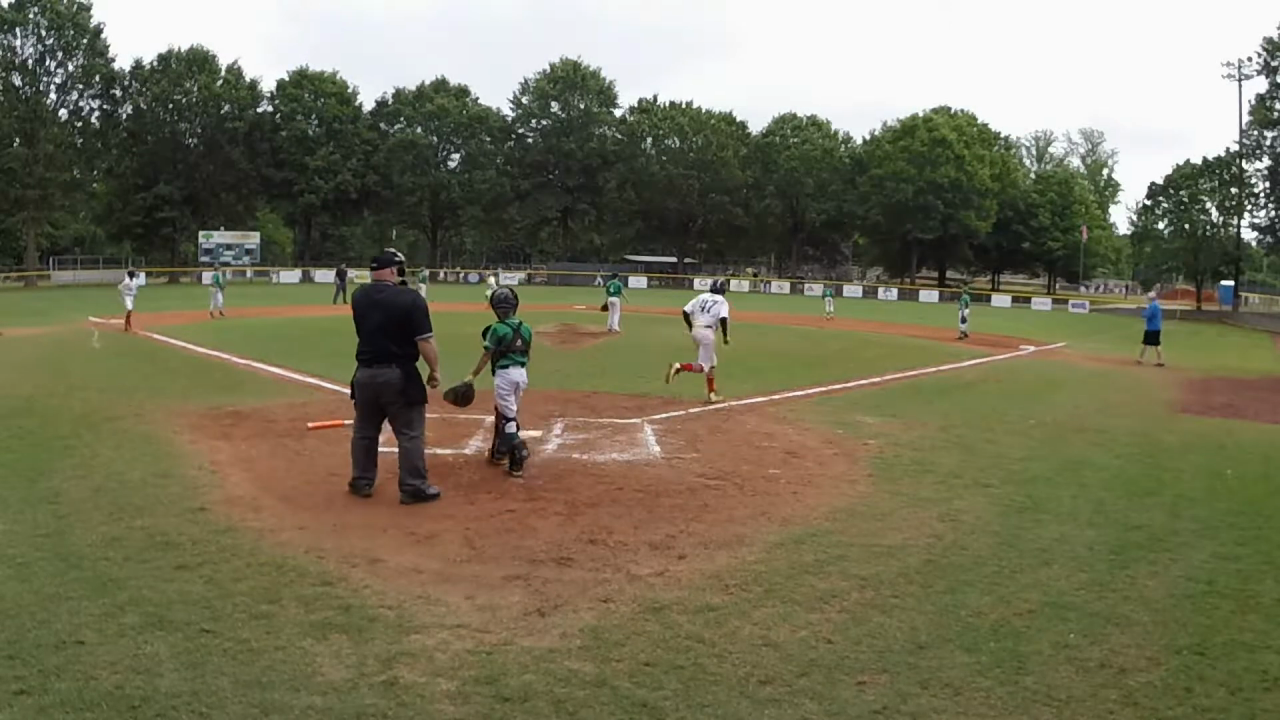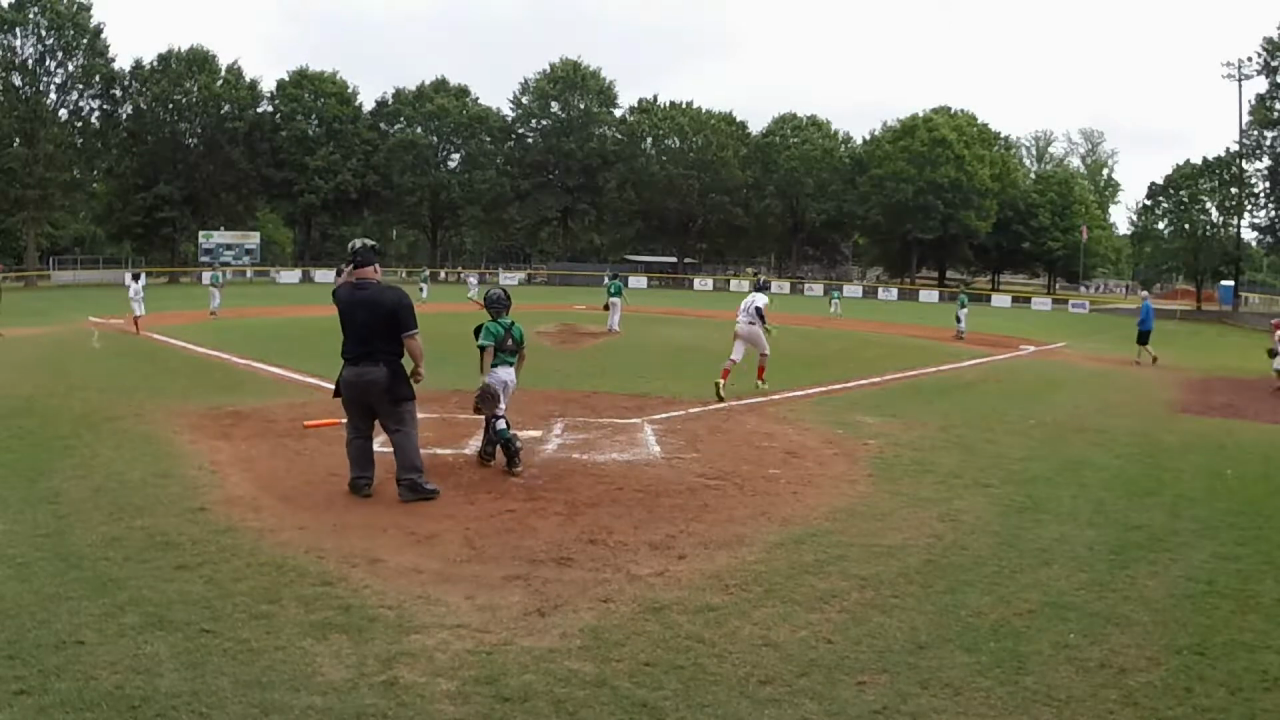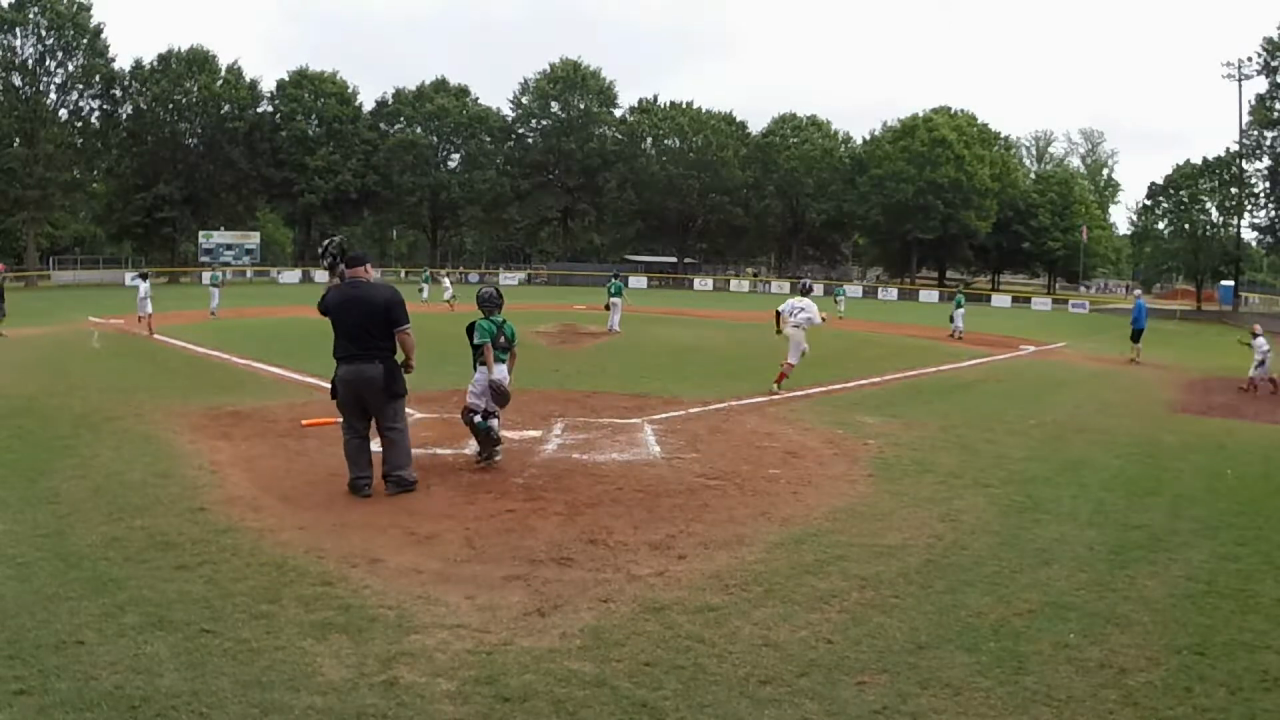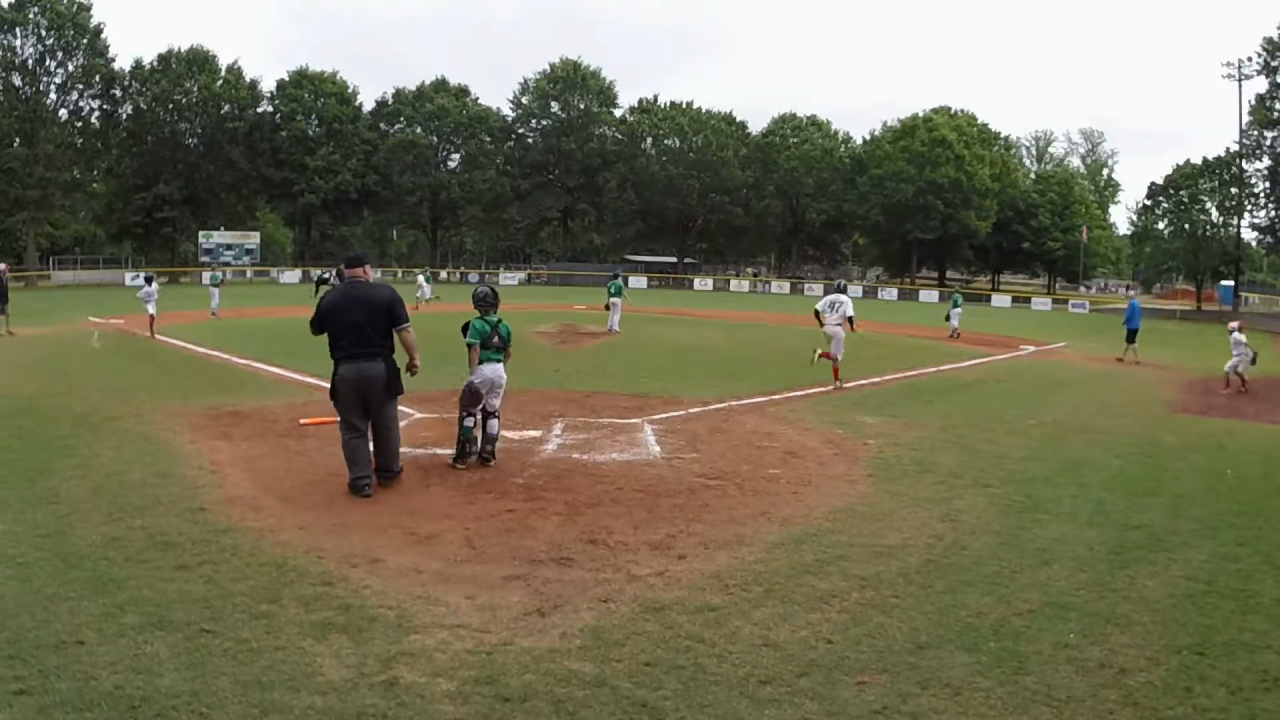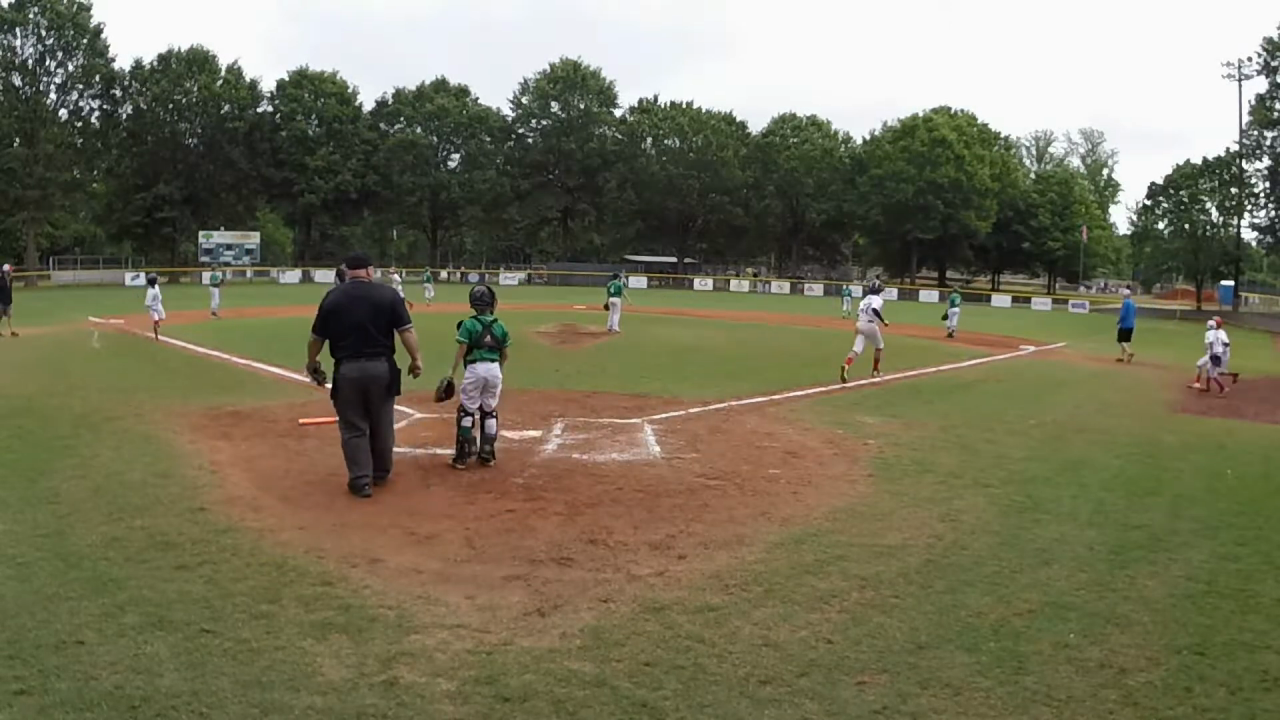
dt=0.2s
person 1, frame 1
left shoulder: (360, 296)
right shoulder: (409, 298)
right elbow: (425, 341)
left wrist: (381, 276)
right wrist: (434, 370)
left hip: (365, 374)
right hip: (399, 376)
left knee: (364, 432)
right knee: (411, 434)
left ankle: (362, 482)
right ankle: (414, 488)
person 1, frame 2
left shoulder: (344, 295)
right shoulder: (395, 295)
right elbow: (411, 338)
left wrist: (353, 264)
right wrist: (418, 366)
left hip: (352, 373)
right hip: (387, 373)
left knee: (358, 432)
right knee: (403, 430)
left ankle: (361, 483)
right ankle: (412, 483)
person 1, frame 3
left shoulder: (333, 295)
right shoulder: (387, 293)
left elbow: (322, 306)
right elbow: (404, 333)
right wrist: (410, 358)
left hip: (346, 371)
right hip: (381, 370)
left knee: (354, 430)
right knee: (393, 426)
left ankle: (361, 482)
right ankle: (398, 478)
person 1, frame 4
left shoulder: (330, 297)
right shoulder: (385, 293)
left elbow: (315, 331)
right elbow: (404, 330)
right wrist: (414, 357)
left hip: (345, 370)
right hip: (380, 368)
left knee: (353, 429)
right knee: (386, 425)
left ankle: (361, 481)
right ankle: (387, 472)
person 1, frame 5
left shoulder: (333, 297)
right shoulder: (388, 294)
left elbow: (317, 339)
right elbow: (406, 331)
left wrist: (312, 363)
right wrist: (416, 359)
left hip: (347, 370)
right hip: (381, 368)
left knee: (353, 428)
right knee: (382, 425)
left ankle: (360, 481)
right ankle: (379, 473)
person 2, frame 1
left shoulder: (497, 329)
right shoulder: (524, 328)
left elbow: (487, 355)
left wrist: (472, 375)
left hip: (503, 375)
right hip: (521, 373)
left knee: (507, 417)
right knee: (507, 414)
left ankle: (517, 463)
right ankle: (499, 454)
person 2, frame 2
left shoulder: (489, 327)
right shoulder: (517, 328)
left elbow: (488, 353)
right elbow: (522, 355)
left wrist: (484, 378)
right wrist: (515, 375)
left hip: (494, 374)
right hip: (509, 373)
left knee: (496, 417)
right knee: (496, 413)
left ankle: (514, 460)
right ankle: (487, 453)
person 2, frame 3
left shoulder: (482, 325)
right shoulder: (508, 326)
left elbow: (487, 350)
right elbow: (513, 353)
left wrist: (491, 375)
right wrist: (508, 374)
left hip: (486, 371)
right hip: (503, 371)
left knee: (472, 412)
right knee: (492, 411)
left ankle: (491, 448)
right ankle: (488, 452)
person 2, frame 4
left shoulder: (476, 324)
right shoulder: (504, 326)
left elbow: (475, 351)
right elbow: (508, 353)
left wrist: (471, 376)
left hip: (481, 370)
right hip: (499, 371)
left knee: (468, 412)
right knee: (492, 412)
left ankle: (462, 457)
right ankle: (488, 454)
person 2, frame 5
left shoulder: (468, 324)
right shoulder: (500, 326)
left elbow: (462, 350)
right elbow: (505, 354)
left wrist: (452, 371)
left hip: (475, 369)
right hip: (494, 370)
left knee: (466, 412)
right knee: (490, 412)
left ankle: (462, 457)
right ankle: (487, 455)
